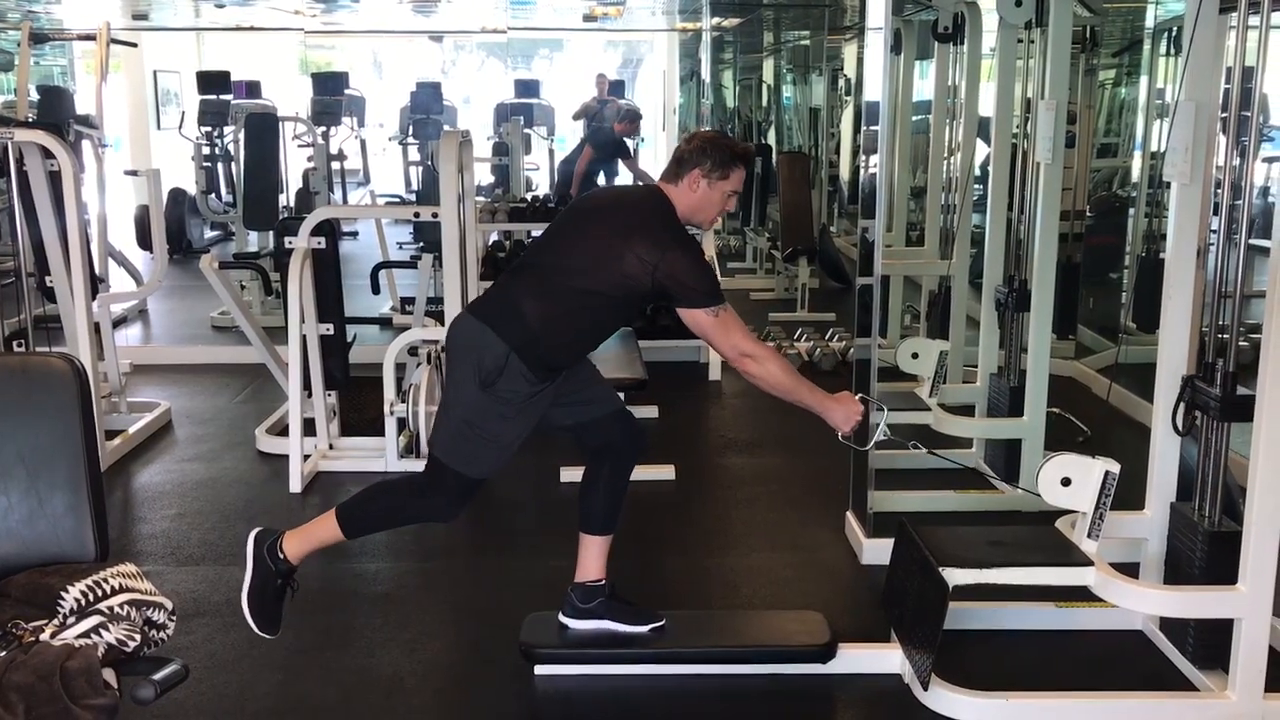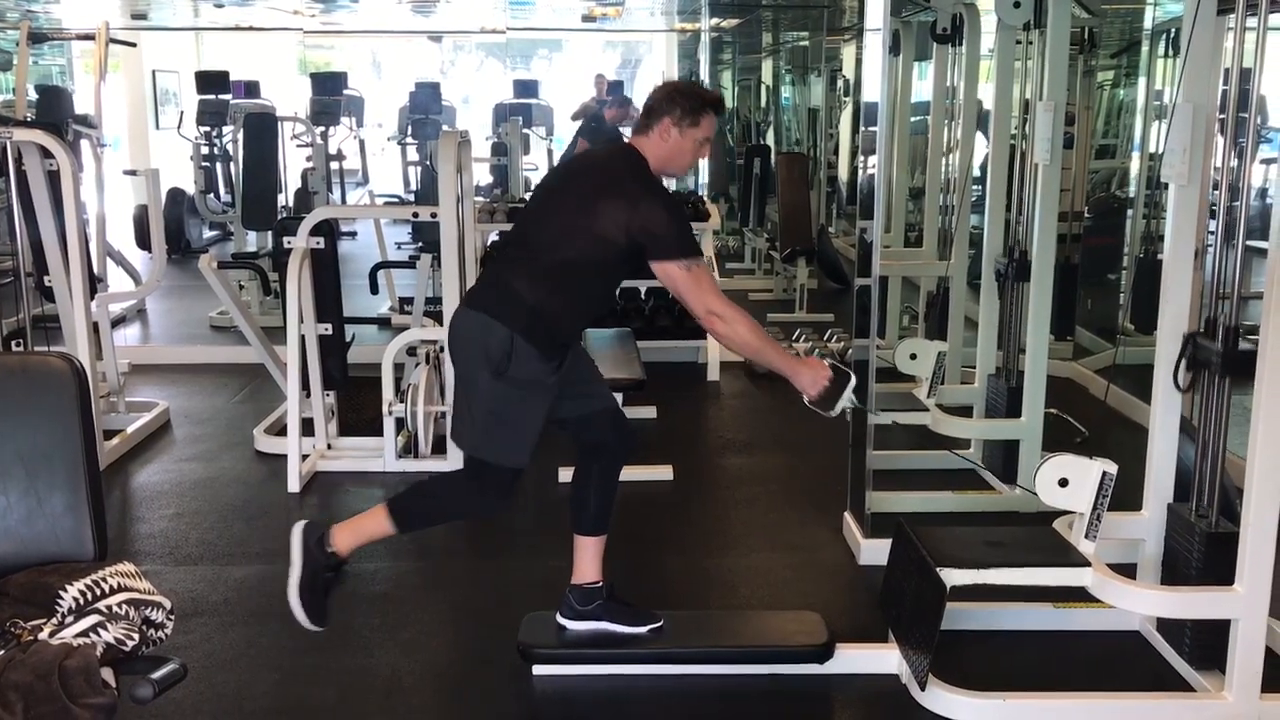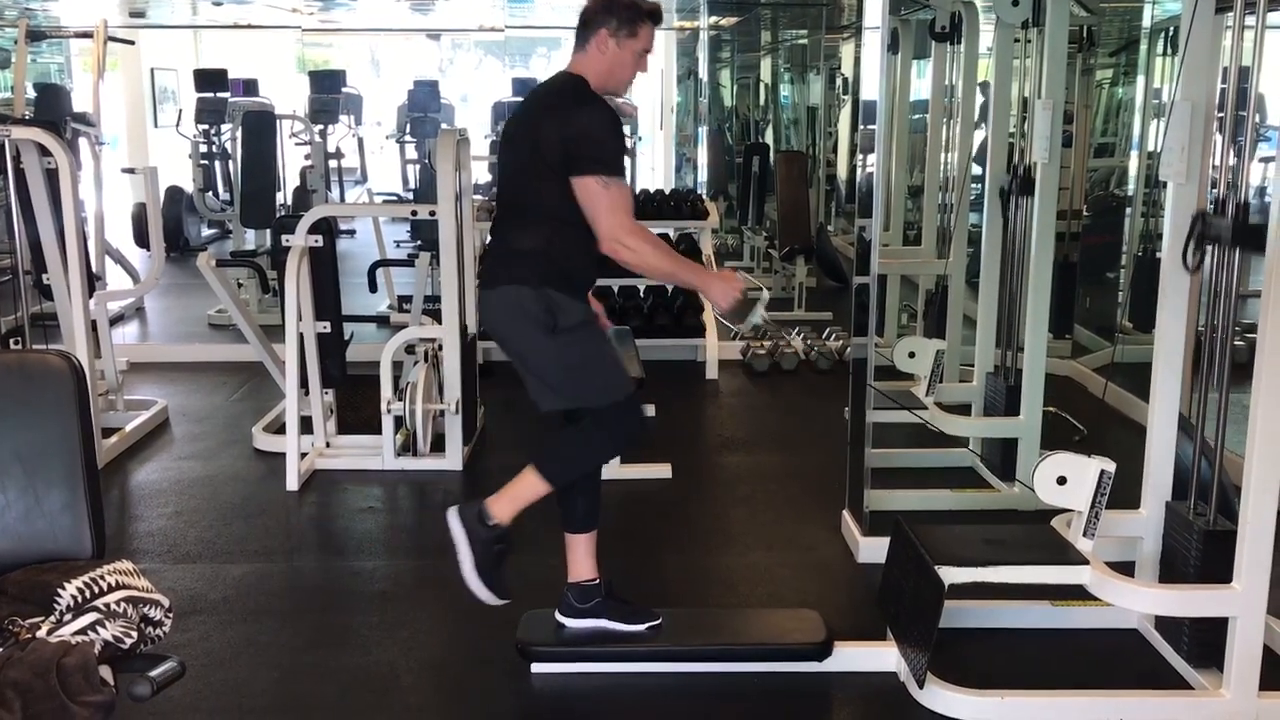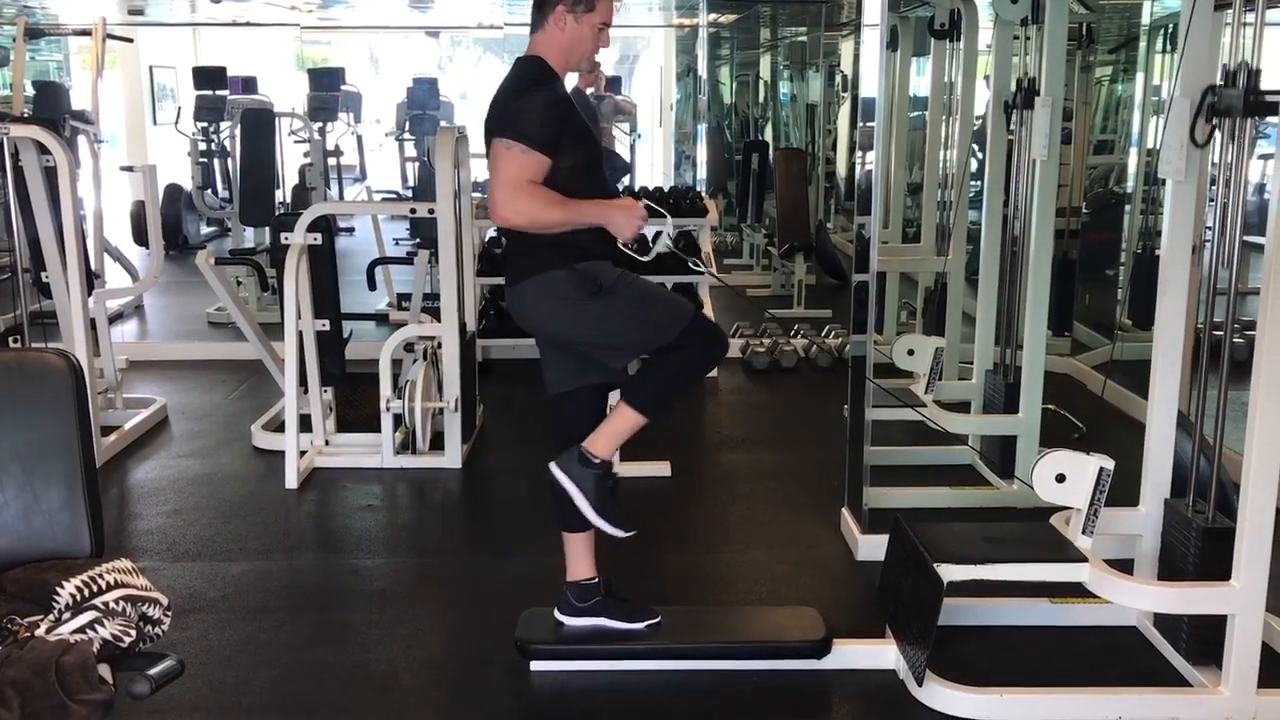
dt=0.4s
person 1, frame 1
left shoulder: (620, 204)
right shoulder: (669, 249)
right elbow: (745, 354)
right wrist: (828, 406)
left hip: (533, 349)
right hip: (500, 356)
left knee: (618, 439)
right knee: (445, 489)
left ankle: (588, 597)
right ankle: (281, 552)
person 1, frame 2
left shoulder: (594, 169)
right shoulder: (647, 201)
right elbow: (714, 310)
right wrist: (794, 369)
left hip: (532, 332)
right hip: (505, 338)
left knee: (606, 436)
right knee: (488, 482)
left ankle: (585, 595)
right ankle: (330, 544)
person 1, frame 3
left shoulder: (548, 104)
right shoulder: (590, 116)
right elbow: (618, 239)
left wrist: (580, 299)
right wrist: (702, 281)
left hip: (531, 291)
right hip: (533, 297)
left knee: (584, 433)
right knee: (617, 421)
left ankle: (583, 594)
right ankle: (487, 517)
person 1, frame 4
left shoulder: (537, 90)
right shoulder: (535, 95)
right elbow: (510, 204)
left wrist: (603, 213)
right wrist: (604, 215)
left hip: (558, 285)
right hip: (562, 284)
left knee: (580, 434)
right knee: (700, 340)
left ankle: (582, 593)
right ankle: (593, 460)
